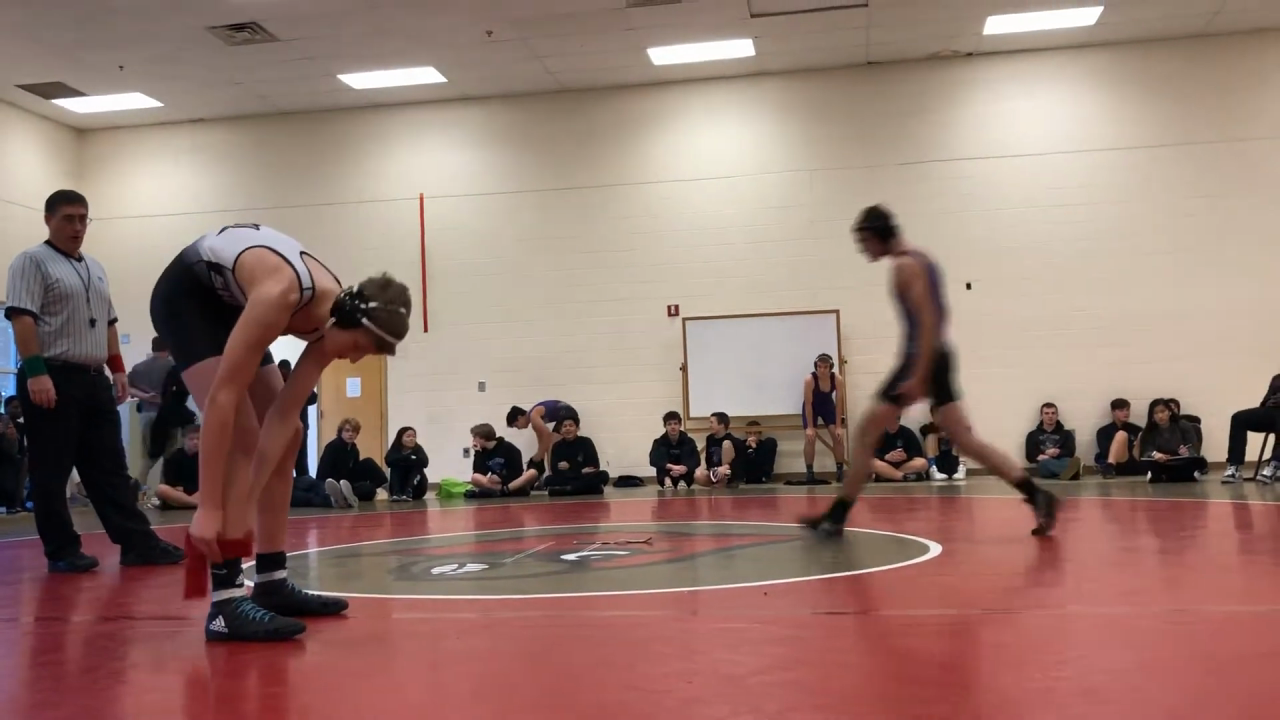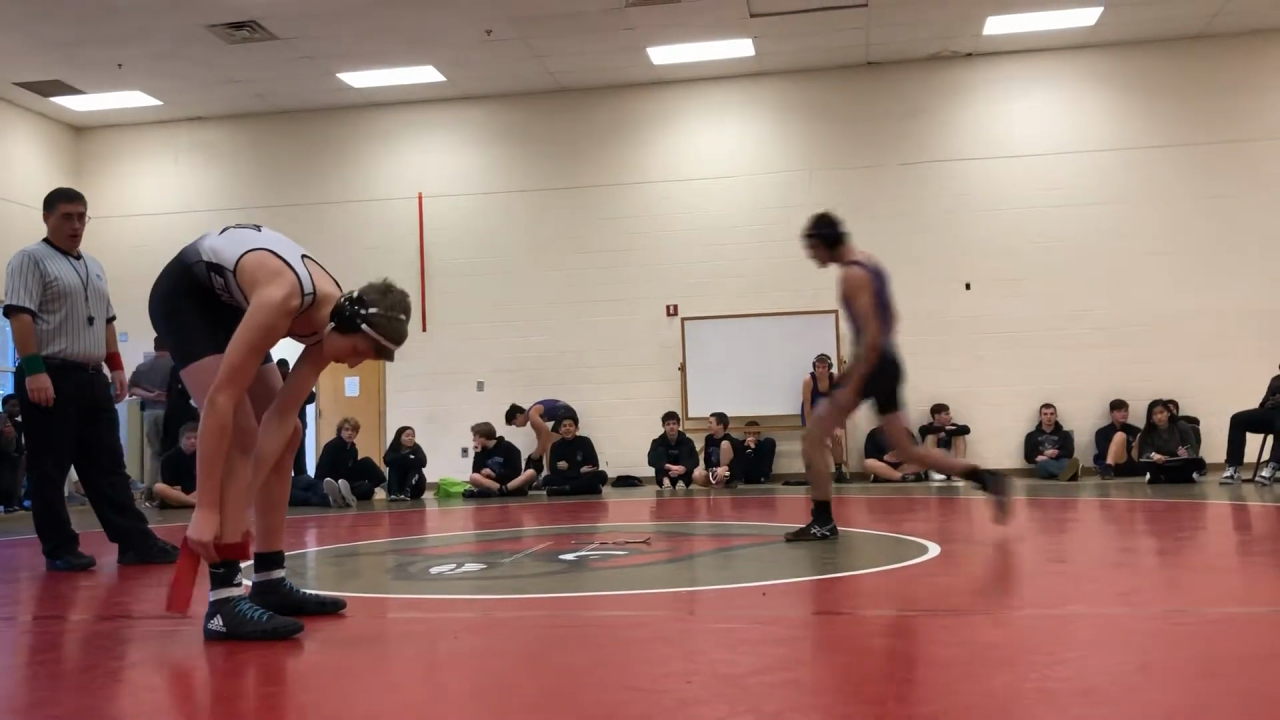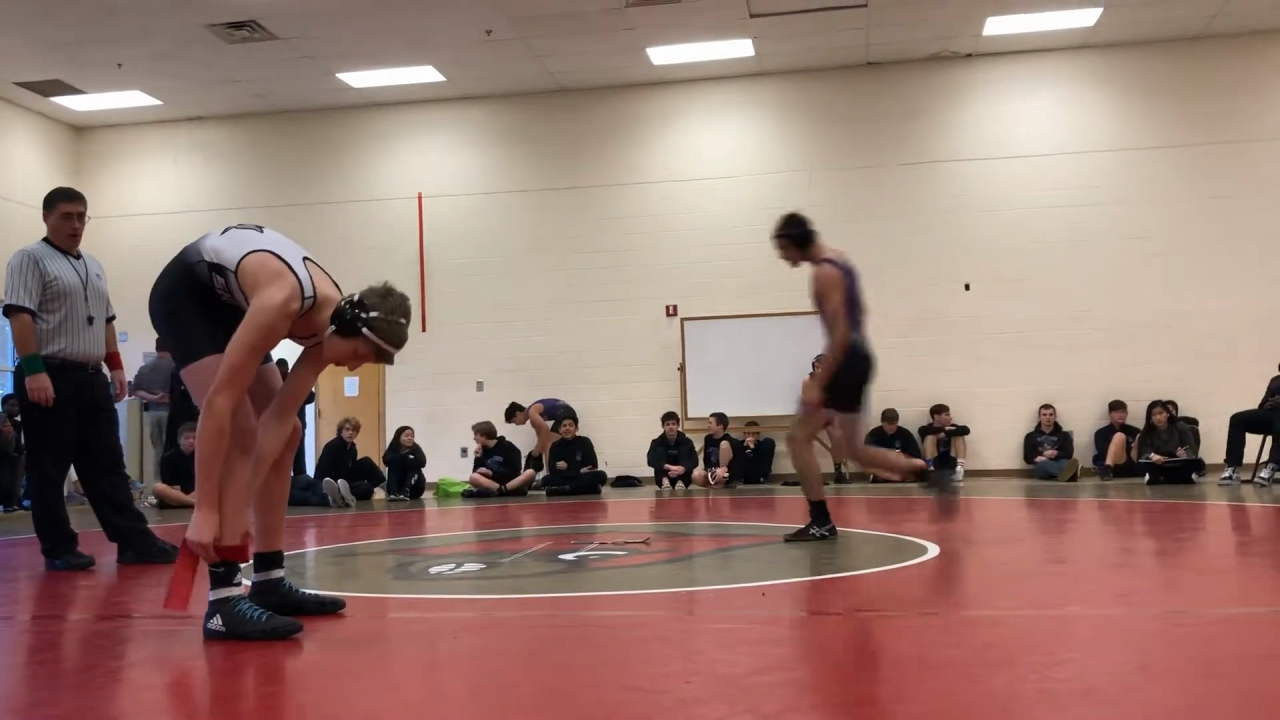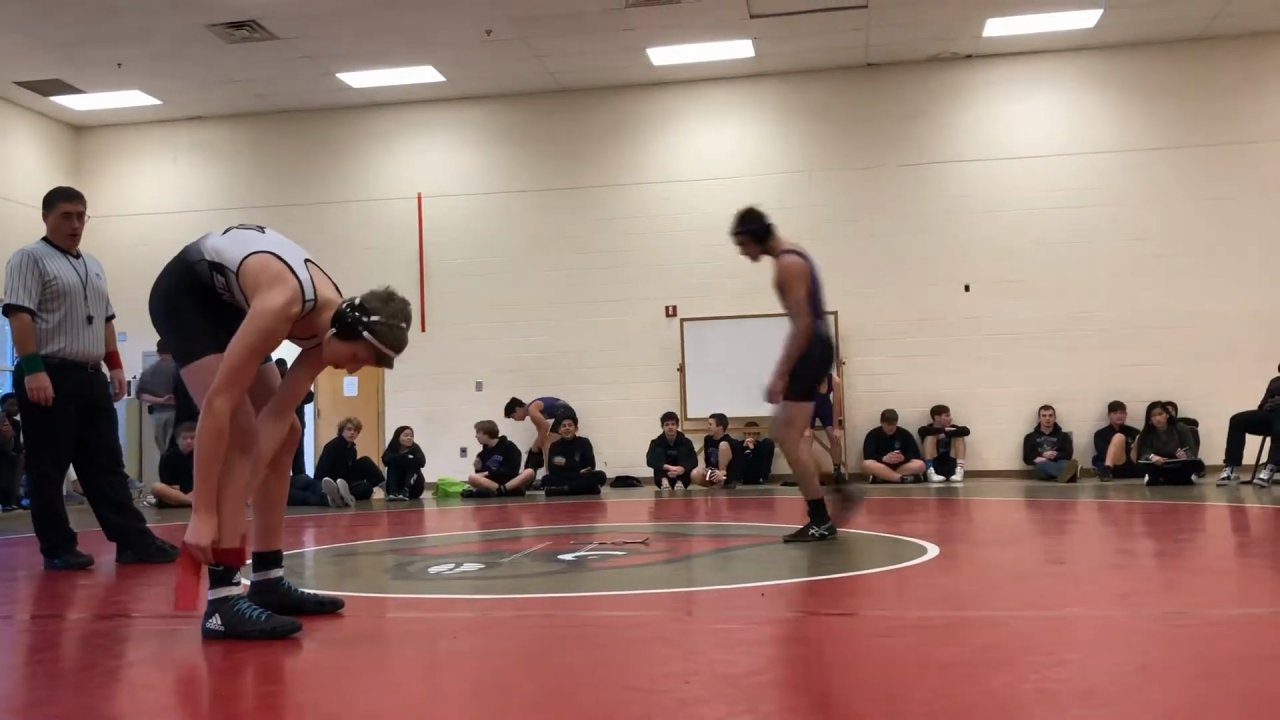
dt=0.1s
person 1, frame 1
left shoulder: (333, 317)
right shoulder: (282, 296)
left elbow: (284, 414)
right elbow: (223, 397)
left wrist: (247, 508)
right wrist: (209, 508)
left hip: (227, 304)
right hip: (185, 297)
left knee: (289, 437)
right knee: (242, 435)
left ankle: (271, 584)
right ankle: (226, 603)
person 1, frame 2
left shoulder: (330, 321)
right shoulder: (282, 300)
left elbow: (280, 417)
right elbow: (220, 401)
left wrist: (241, 508)
right wrist: (206, 509)
left hip: (226, 301)
right hip: (184, 295)
left knee: (288, 434)
right knee: (241, 433)
left ankle: (269, 583)
right ankle: (224, 601)
person 1, frame 3
left shoulder: (331, 322)
right shoulder: (282, 303)
left elbow: (279, 417)
right elbow: (219, 402)
left wrist: (240, 508)
right wrist: (205, 510)
left hip: (226, 301)
right hip: (184, 295)
left knee: (288, 435)
right knee: (241, 433)
left ankle: (269, 583)
right ankle: (224, 602)
person 1, frame 4
left shoulder: (331, 322)
right shoulder: (283, 306)
left elbow: (275, 416)
right elbow: (218, 405)
left wrist: (234, 511)
right wrist: (203, 514)
left hip: (226, 302)
right hip: (185, 294)
left knee: (285, 433)
right knee: (241, 432)
left ankle: (268, 582)
right ankle: (222, 601)
person 2, frame 1
left shoulder: (95, 269)
right shoulder: (32, 261)
right elbow: (22, 318)
left wrist: (117, 368)
right wrist: (36, 372)
left hip: (95, 380)
right hip: (52, 378)
left knee: (110, 466)
right knee: (52, 471)
left ankle: (138, 543)
right ankle: (62, 551)
person 2, frame 2
left shoulder: (93, 267)
left wrist: (115, 366)
right wrist: (33, 371)
left hip: (92, 378)
right hip: (49, 376)
left knee: (108, 465)
right knee: (49, 469)
left ankle: (136, 541)
right ankle: (60, 550)
person 2, frame 3
left shoulder: (93, 266)
left wrist: (115, 366)
right wrist: (33, 370)
left hip: (92, 378)
right hip: (49, 376)
left knee: (107, 465)
right knee: (49, 469)
left ankle: (135, 541)
right ankle: (58, 549)
person 2, frame 4
left shoulder: (93, 266)
left wrist: (114, 365)
right wrist: (33, 369)
left hip: (91, 377)
right hip: (49, 375)
left knee: (107, 464)
right knee: (48, 468)
left ankle: (134, 540)
right ankle: (58, 548)
person 3, frame 1
left shoulder: (903, 266)
right shoulder: (919, 260)
left elbow: (927, 322)
left wrist: (918, 375)
left hip: (922, 359)
right hip: (935, 357)
left knee: (865, 432)
right knee: (965, 442)
left ankle: (836, 517)
right ankle: (1039, 498)
person 3, frame 2
left shoulder: (851, 275)
right shoulder: (869, 265)
left elbow: (871, 335)
left wrist: (851, 387)
left hip: (871, 364)
right hip: (885, 362)
left knee: (813, 434)
right knee: (905, 449)
left ankle: (822, 522)
right ankle: (988, 478)
person 3, frame 3
left shoulder: (823, 274)
right shoulder: (837, 261)
left elbow: (839, 334)
left wrist: (818, 386)
left hip: (846, 360)
right hip: (856, 358)
left knee: (798, 439)
right knee: (856, 451)
left ankle: (821, 522)
person 3, frame 4
left shoulder: (788, 264)
right shoulder: (789, 258)
left elbow: (803, 324)
left wrist: (781, 375)
right wrist: (784, 369)
left hip: (811, 349)
right hip: (811, 348)
left knee: (786, 437)
right knee: (786, 435)
left ankle: (821, 520)
right ankle: (840, 490)
